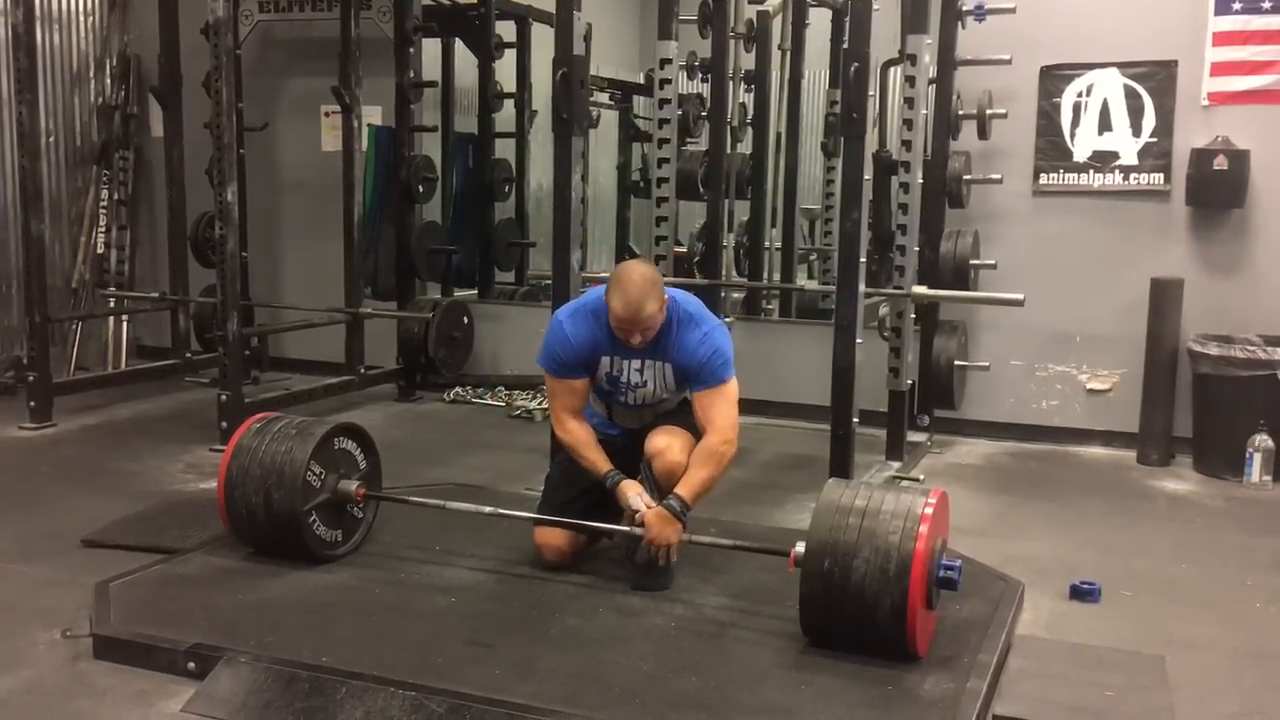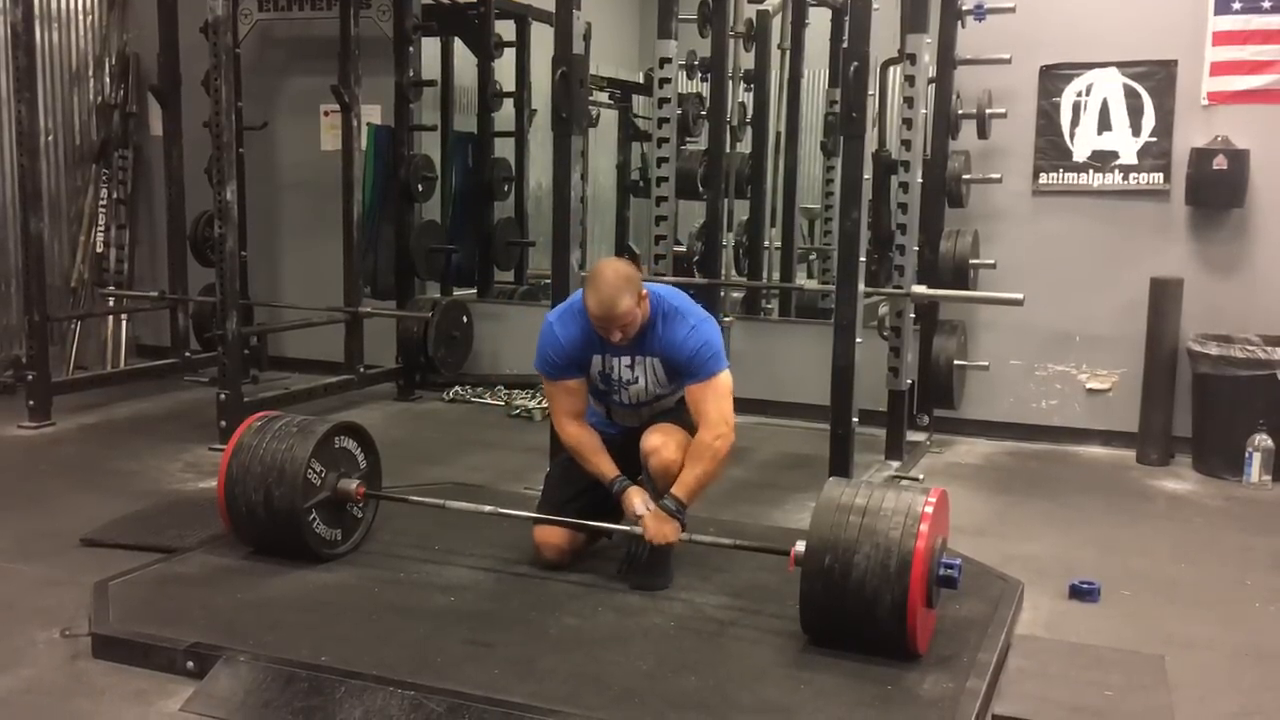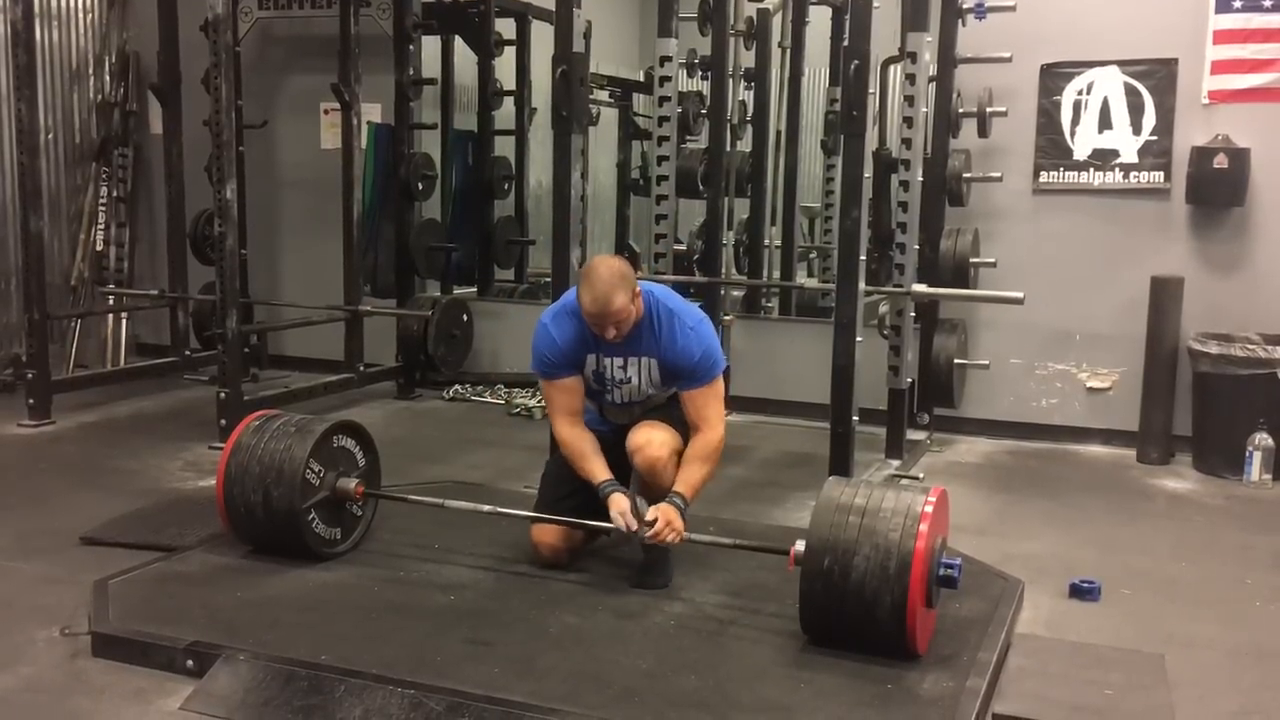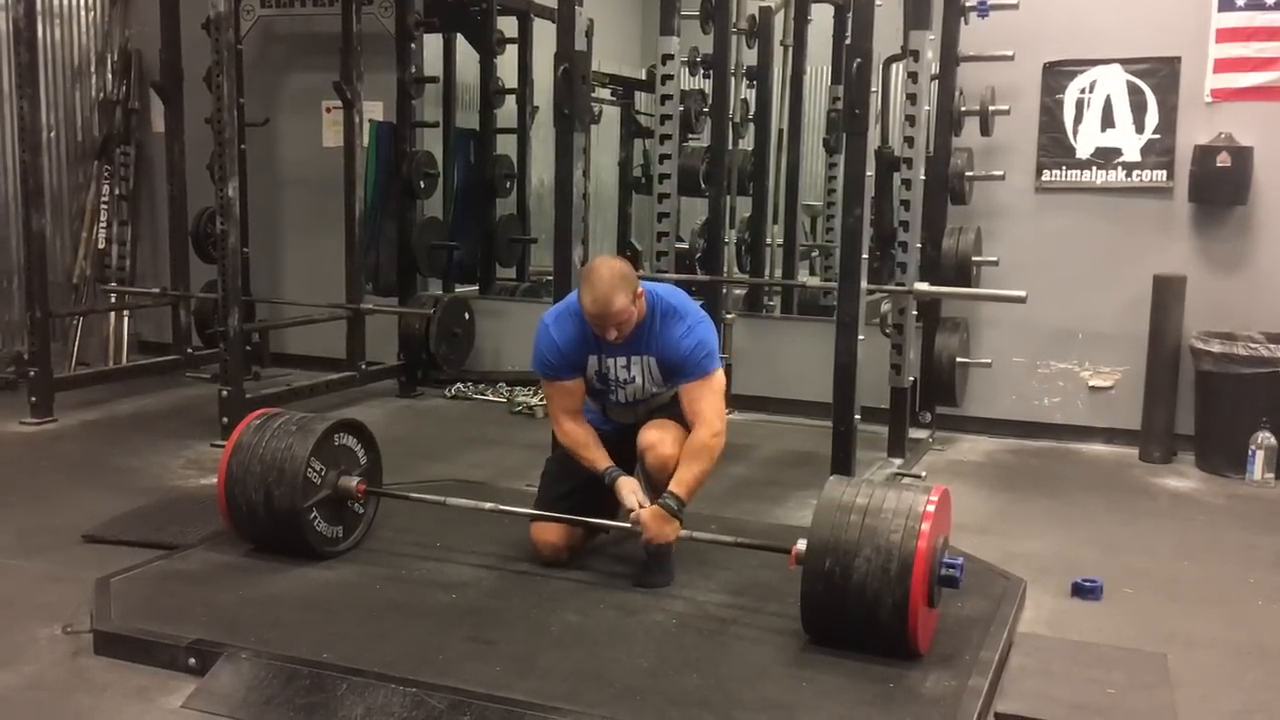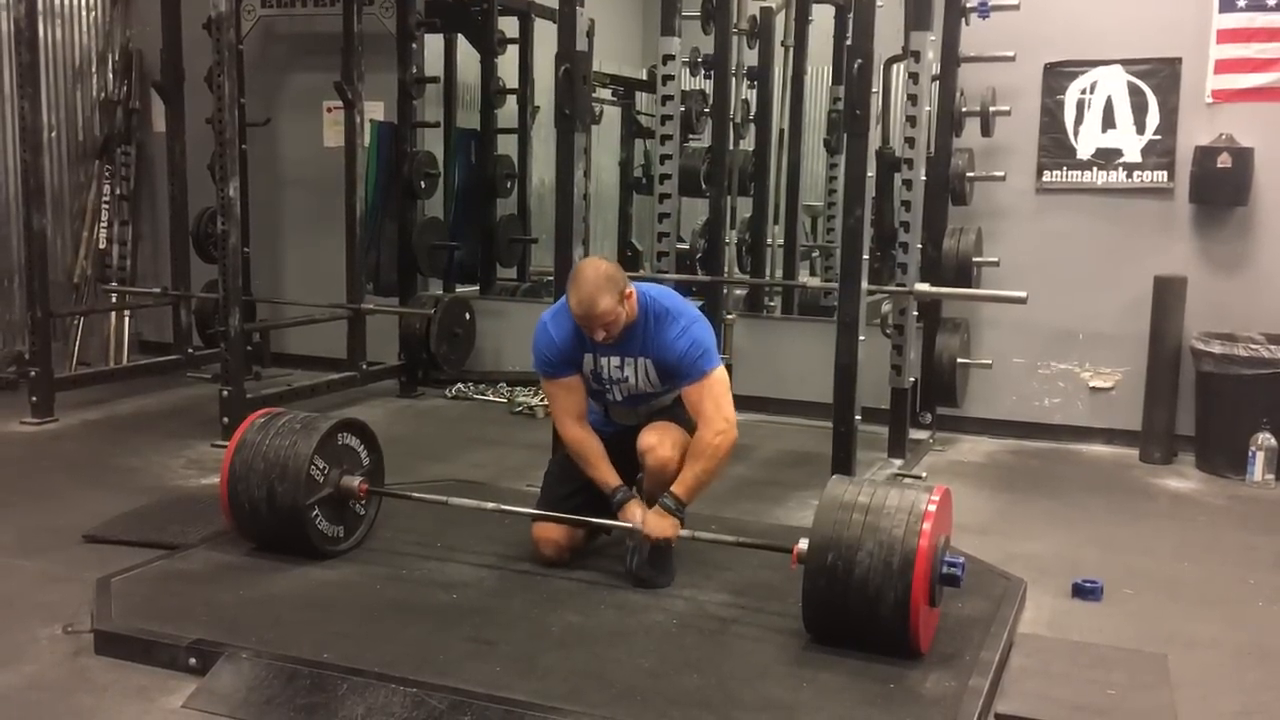
dt=0.4s
person 1, frame 1
left shoulder: (703, 334)
right shoulder: (571, 326)
left elbow: (721, 436)
right elbow: (566, 419)
left wrist: (674, 509)
right wrist: (615, 481)
left hip: (668, 419)
right hip: (602, 427)
left knee: (668, 454)
right knee: (553, 549)
left ankle: (659, 545)
right ankle: (611, 514)
person 1, frame 2
left shoulder: (692, 328)
right shoulder: (561, 328)
left elbow: (718, 432)
right elbow: (570, 422)
left wrist: (672, 508)
right wrist: (621, 487)
left hip: (669, 417)
right hip: (604, 428)
left knee: (662, 451)
right knee: (552, 548)
left ankle: (658, 545)
right ankle: (610, 514)
person 1, frame 3
left shoulder: (687, 329)
right shoulder: (555, 328)
left elbow: (710, 431)
right elbow: (568, 423)
left wrist: (677, 502)
right wrist: (609, 490)
left hip: (664, 412)
right hip: (598, 424)
left knee: (648, 449)
right knee: (549, 547)
left ankle: (657, 539)
right ankle: (610, 511)
person 1, frame 4
left shoulder: (687, 324)
right shoulder: (556, 329)
left elbow: (709, 429)
right elbow: (568, 421)
left wrist: (670, 507)
right wrist: (615, 477)
left hip: (665, 414)
right hip: (601, 424)
left knee: (660, 448)
right knee: (549, 546)
left ankle: (657, 543)
right ankle: (609, 509)
person 1, frame 5
left shoulder: (681, 326)
right shoulder: (553, 331)
left elbow: (720, 429)
right elbow: (573, 425)
left wrist: (670, 508)
right wrist: (621, 497)
left hip: (668, 414)
right hip: (604, 425)
left knee: (658, 450)
right knee: (550, 545)
left ankle: (657, 540)
